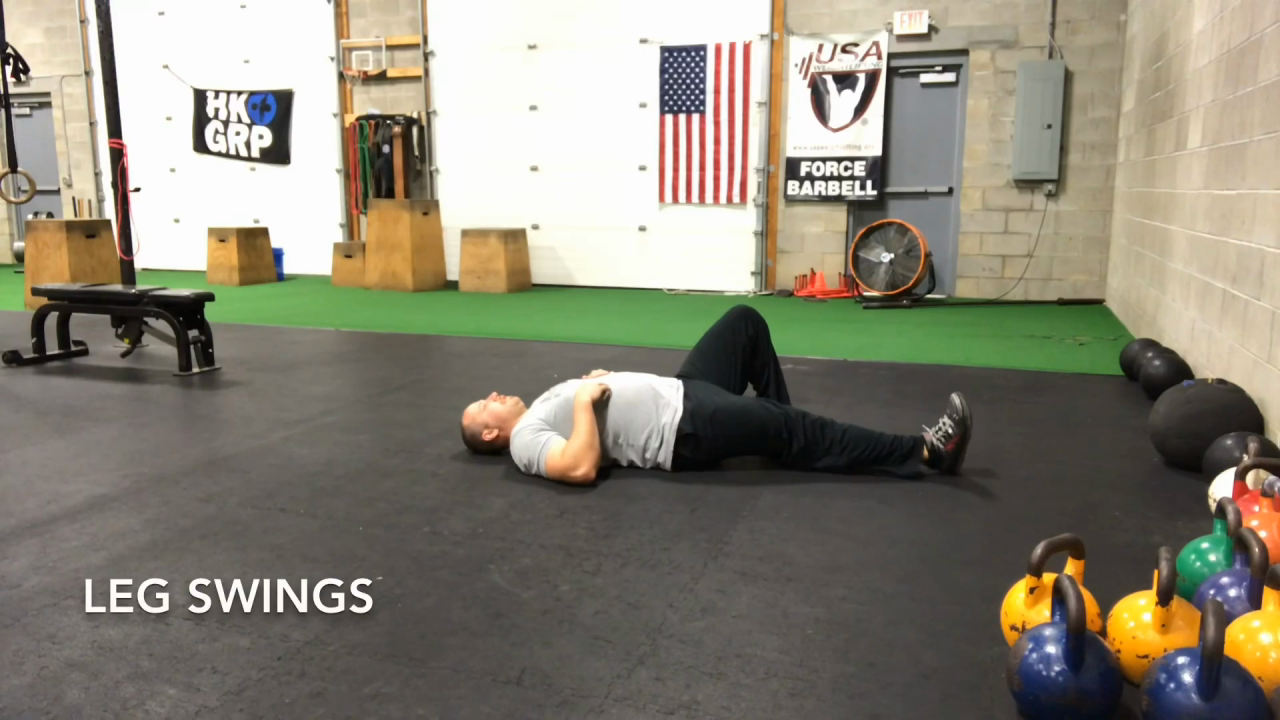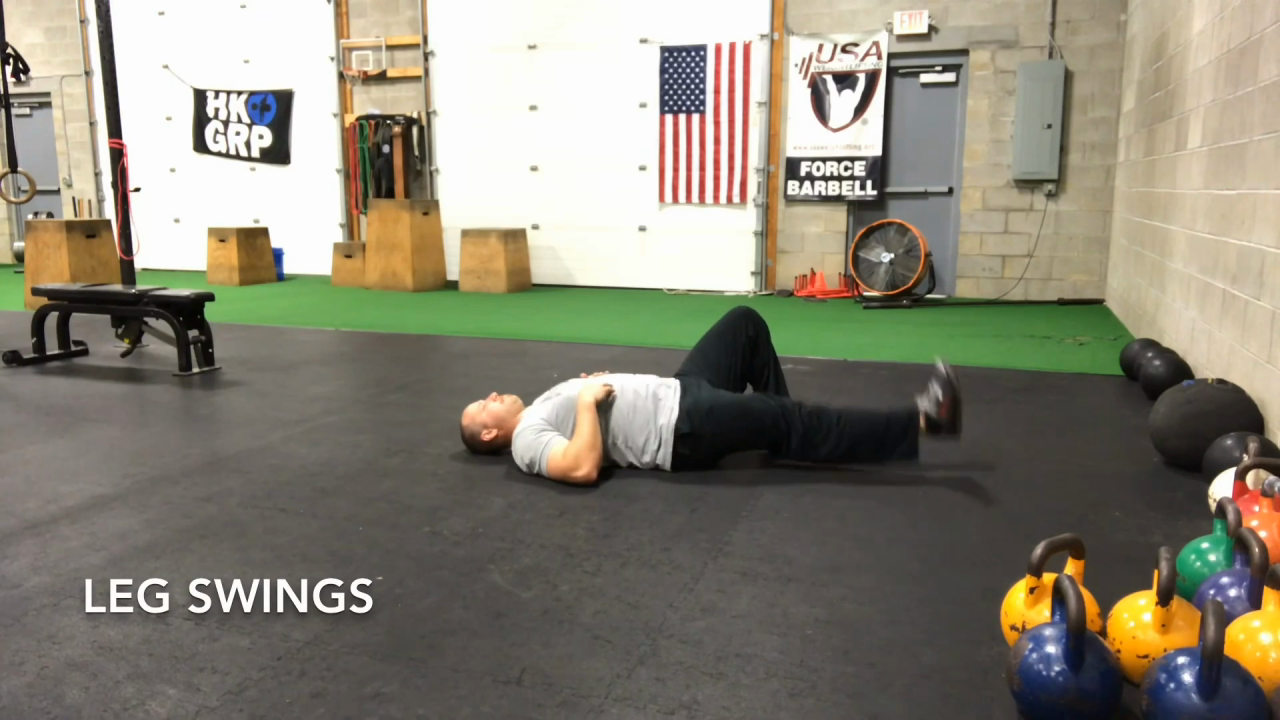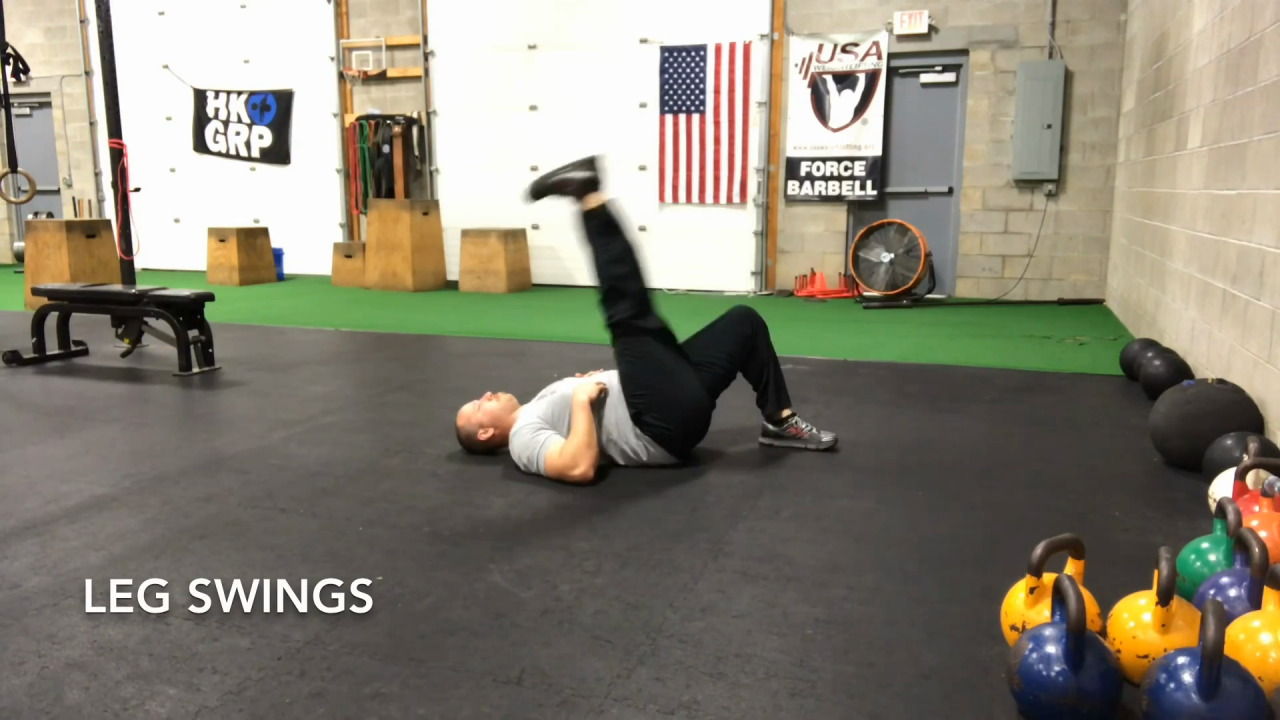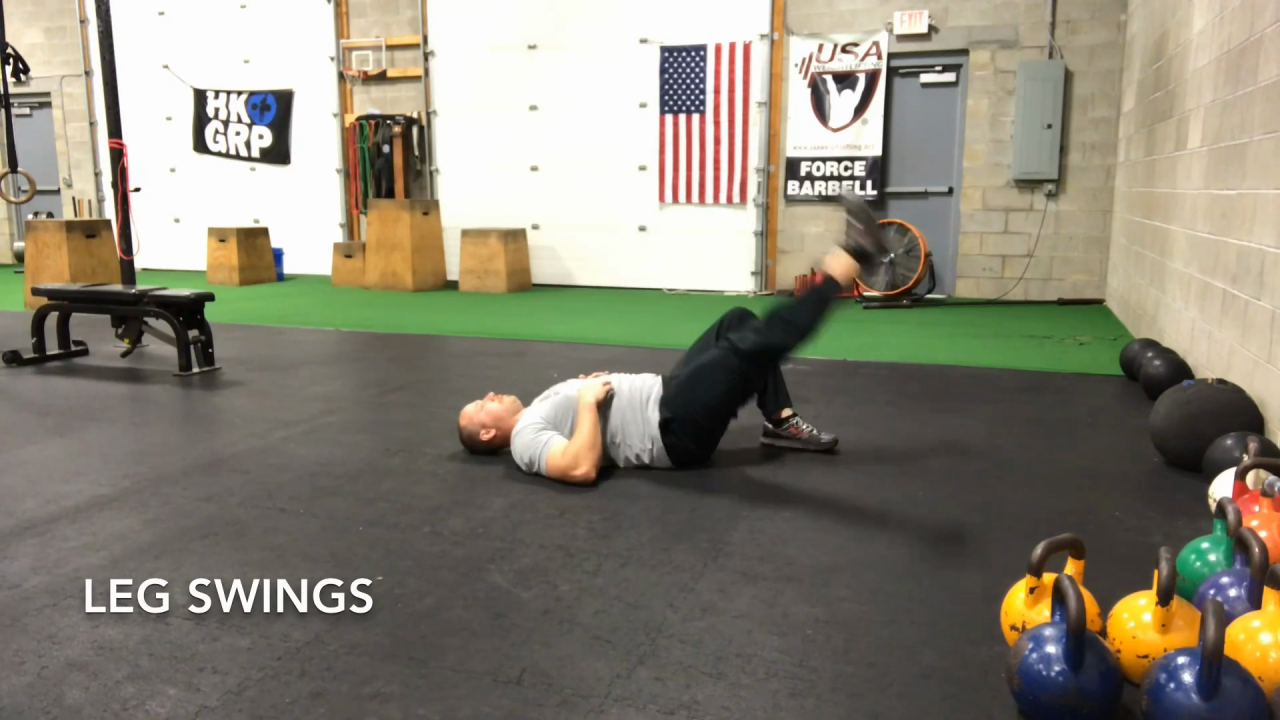
dt=0.7s
person 1, frame 1
left shoulder: (543, 408)
right shoulder: (526, 441)
right elbow: (582, 469)
left wrist: (596, 380)
right wrist: (584, 402)
left hip: (681, 393)
right hip: (685, 432)
left knee: (745, 322)
right knee: (794, 432)
left ankle: (776, 418)
right ankle: (924, 451)
person 1, frame 2
left shoulder: (541, 410)
right shoulder: (527, 439)
right elbow: (583, 468)
left wrist: (594, 385)
right wrist: (587, 401)
left hip: (679, 393)
right hip: (683, 431)
left knee: (744, 322)
right knee: (788, 418)
left ankle: (785, 428)
right ankle: (919, 422)
person 1, frame 3
left shoulder: (536, 411)
right shoulder: (524, 438)
right elbow: (581, 468)
left wrist: (590, 383)
right wrist: (583, 400)
left hip: (672, 403)
right hip: (668, 423)
left knee: (743, 321)
right knee: (630, 313)
left ankle: (780, 421)
person 1, frame 4
left shoulder: (536, 414)
right shoulder: (527, 437)
right elbow: (583, 467)
left wrist: (594, 382)
right wrist: (588, 400)
left hip: (658, 394)
right hip: (675, 430)
left knee: (738, 320)
right knee: (747, 346)
left ankle: (784, 423)
right ankle: (841, 270)
